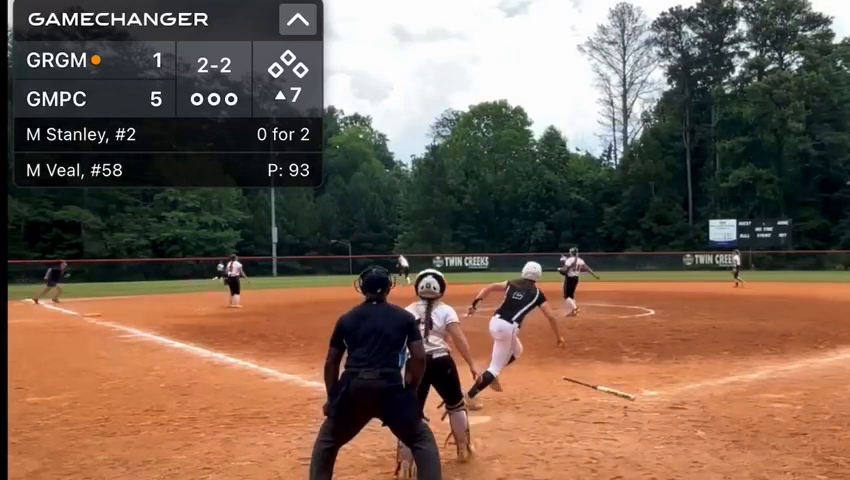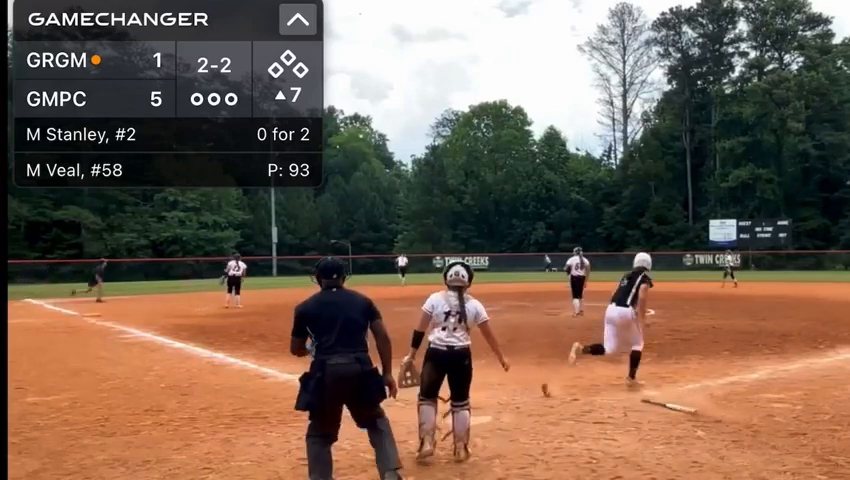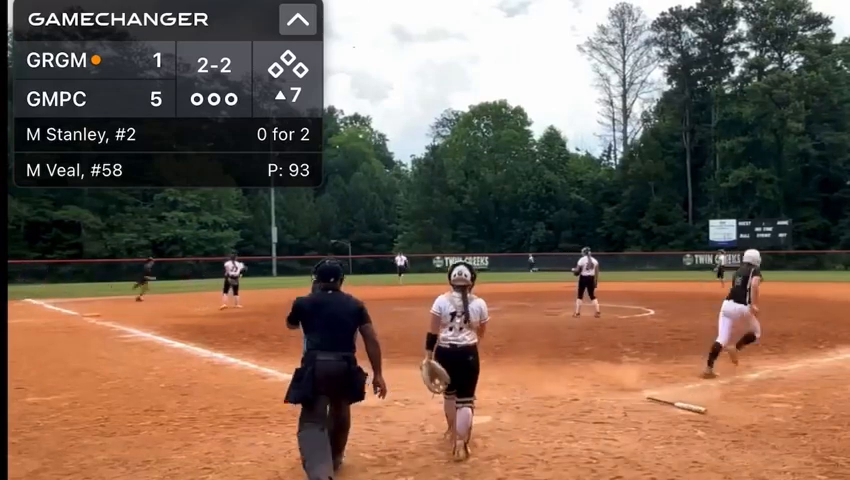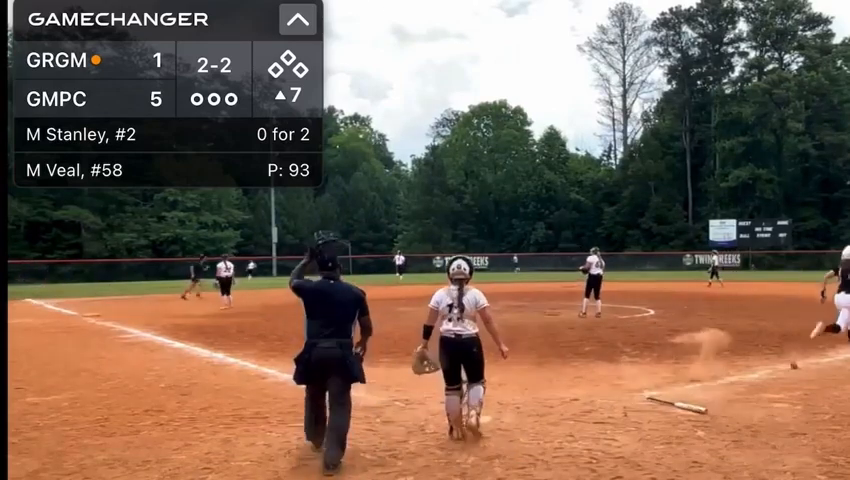
dt=0.4s
person 1, frame 1
left shoulder: (347, 318)
right shoulder: (405, 317)
left elbow: (331, 362)
right elbow: (419, 357)
left wrist: (332, 398)
right wrist: (411, 390)
left hip: (353, 387)
right hip: (390, 387)
left knee: (328, 437)
right knee: (421, 439)
person 1, frame 2
left shoulder: (306, 308)
right shoulder: (363, 301)
left elbow: (296, 349)
right elbow: (383, 338)
right wrist: (387, 373)
left hip: (325, 372)
right hip: (360, 371)
left knee: (319, 434)
right knee: (376, 421)
person 1, frame 3
left shoulder: (304, 303)
right shoulder: (355, 305)
left elbow: (291, 324)
right elbow: (371, 341)
right wrist: (377, 374)
left hip: (315, 368)
right hip: (345, 368)
left knee: (312, 424)
right knee: (340, 417)
right ankle: (332, 462)
person 1, frame 4
left shoulder: (309, 289)
right shoulder: (355, 293)
left elbow: (293, 280)
right elbow: (367, 327)
left wrist: (307, 259)
right wrist: (363, 342)
left hip: (314, 353)
right hip: (342, 354)
left knee: (315, 398)
right knee: (339, 405)
left ankle: (316, 440)
right ankle: (332, 459)
person 2, frame 1
left shoulder: (408, 311)
right shoulder: (446, 310)
right elbow: (459, 339)
right wrist: (472, 365)
right hip: (441, 363)
right knee: (456, 405)
left ankle: (405, 465)
right ankle: (463, 449)
person 2, frame 2
left shoulder: (435, 299)
right shoulder: (474, 305)
left elbow: (420, 329)
right elbow: (489, 334)
left wrist: (411, 354)
right wrist: (501, 357)
left hip: (436, 354)
right hip: (460, 356)
left knee: (427, 398)
right knee: (460, 403)
left ankle: (426, 443)
right ankle: (461, 449)
person 2, frame 3
left shoulder: (442, 301)
right shoulder: (479, 303)
left elbow: (433, 332)
right elbow: (481, 332)
left wrist: (428, 356)
left hip: (444, 352)
right hip: (467, 353)
left knee: (449, 393)
right knee: (465, 399)
left ankle: (454, 431)
right ankle: (460, 446)
person 2, frame 4
left shoulder: (440, 294)
right shoulder: (475, 294)
left elbow: (429, 322)
right elbow: (488, 322)
left wrist: (424, 343)
right wrist: (500, 345)
left hip: (448, 343)
right hip: (470, 343)
left knee: (452, 387)
right knee: (476, 381)
left ankle: (456, 428)
right ankle: (473, 416)
person 3, frame 1
left shoulder: (512, 284)
right shoulder: (537, 293)
left elbow: (489, 288)
right elbow: (551, 316)
left wrist: (475, 303)
right wrist: (558, 336)
left hip: (495, 323)
right hip: (507, 328)
left knee: (517, 351)
right knee: (496, 368)
left ankle: (491, 378)
right ankle: (468, 398)
person 3, frame 2
left shoulder: (628, 274)
right shoulder: (645, 278)
right elbow: (642, 296)
right wrist: (642, 319)
left hip: (611, 310)
right hip: (625, 312)
left knee: (609, 348)
right knee: (638, 343)
left ankle: (581, 349)
right ankle: (631, 378)
person 3, frame 3
left shoulder: (738, 272)
right shoulder: (755, 272)
right elbow: (755, 285)
right wrist: (754, 305)
left hip: (727, 305)
right hip: (742, 308)
left knee: (722, 339)
right knee: (756, 332)
left ankle: (709, 369)
right ankle: (735, 348)
person 3, frame 4
left shoulder: (839, 267)
left elbow: (826, 277)
left wrist: (823, 293)
left hip: (839, 297)
right knee: (840, 328)
right ankle: (823, 328)
